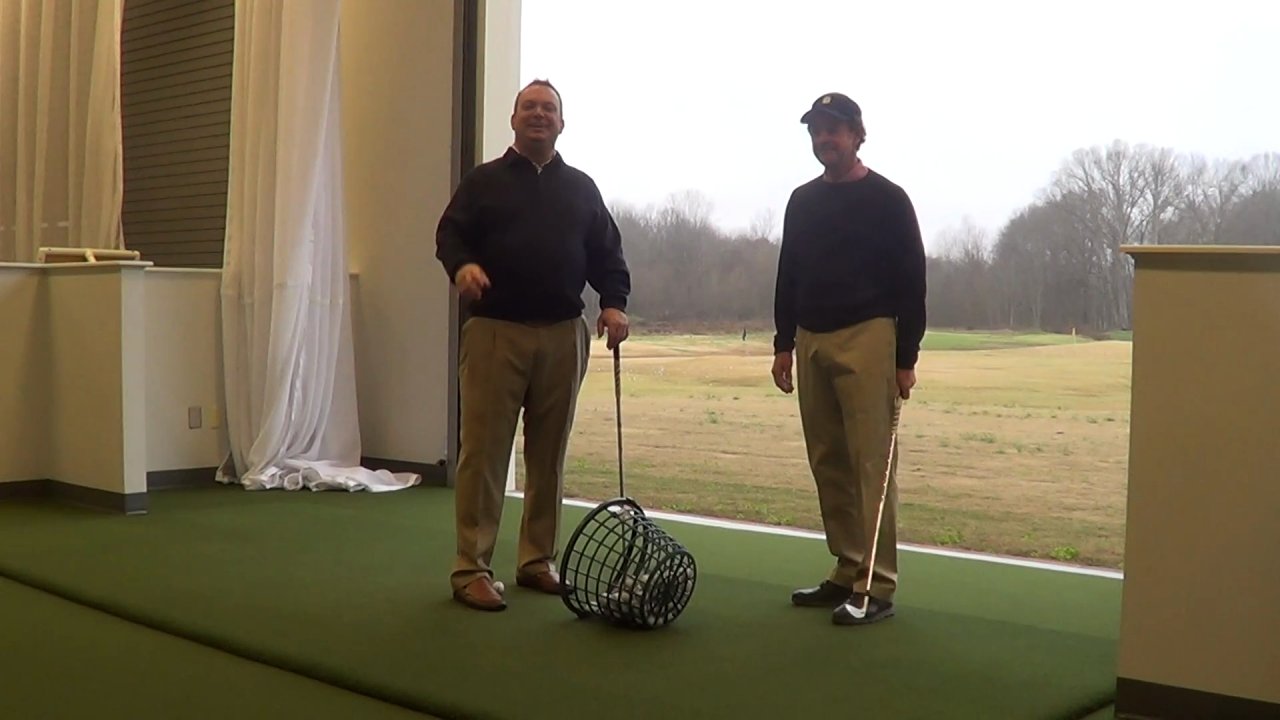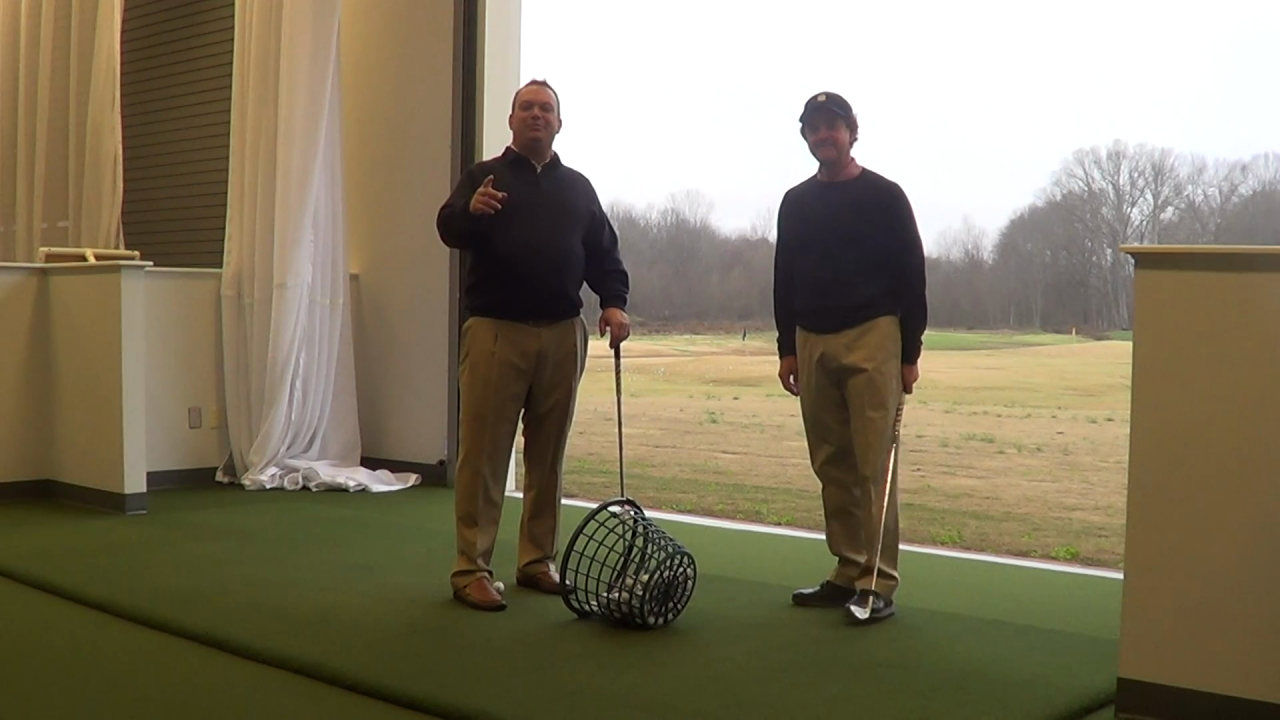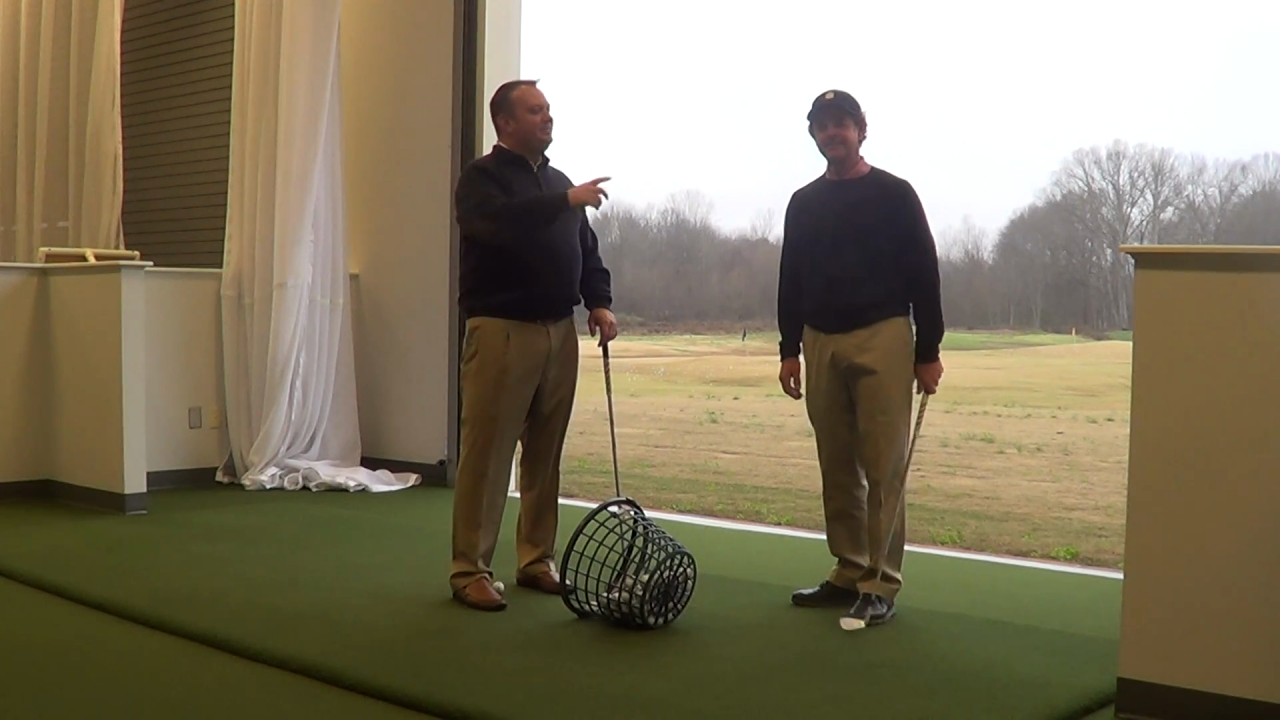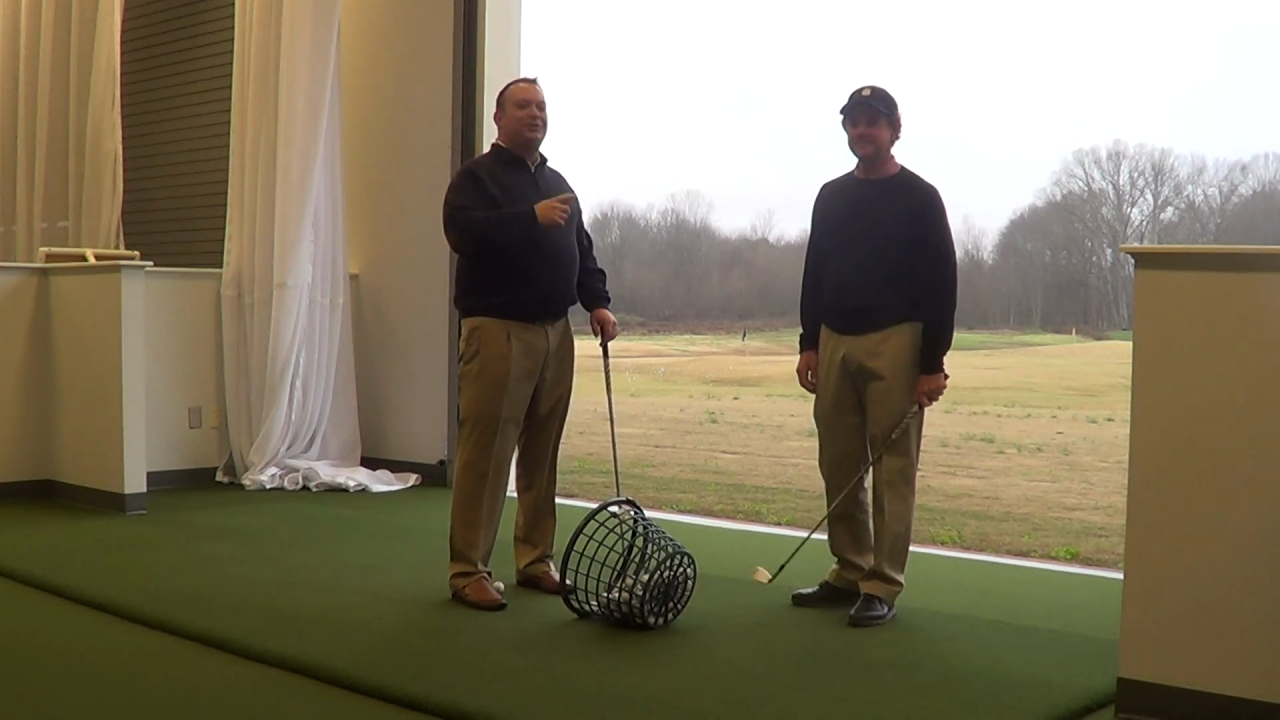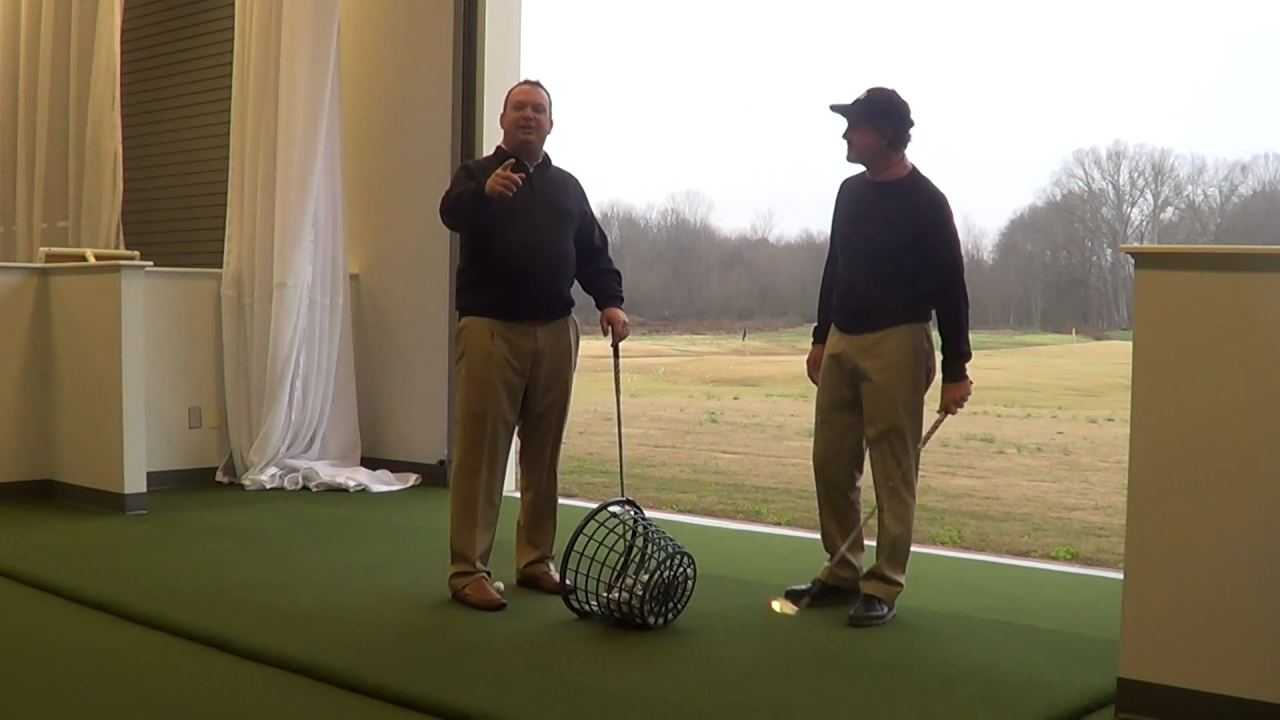
dt=0.5s
person 1, frame 1
left shoulder: (888, 199)
right shoulder: (802, 200)
left elbow: (911, 282)
right elbow: (788, 276)
left wrist: (907, 357)
right wrist: (784, 342)
left hip: (867, 338)
right hip: (813, 342)
left knee: (871, 463)
right knee: (829, 464)
left ankle: (876, 584)
right ankle: (847, 572)
person 1, frame 2
left shoulder: (884, 196)
right shoulder: (796, 202)
left elbow: (911, 276)
right elbow: (785, 279)
left wrist: (910, 352)
right wrist: (787, 347)
left hip: (871, 339)
right hip: (814, 343)
left knee: (874, 463)
right knee: (831, 464)
left ankle: (878, 582)
right ankle: (847, 571)
person 1, frame 3
left shoulder: (895, 194)
right shoulder: (804, 202)
left elbow: (923, 274)
right elbow: (791, 280)
left wrist: (928, 350)
right wrist: (790, 348)
left hip: (882, 339)
right hip: (822, 343)
left knee: (884, 465)
right knee: (836, 466)
left ankle: (881, 583)
right ankle: (847, 572)
person 1, frame 4
left shoulder: (919, 198)
right shoulder: (831, 196)
left elbow: (941, 285)
right elbow: (814, 274)
left wrist: (933, 362)
right wrist: (809, 343)
left hip: (895, 344)
right hip: (837, 344)
left knee: (893, 469)
right knee: (838, 467)
left ankle: (882, 584)
right ankle: (849, 572)
person 1, frame 5
left shoulder: (925, 202)
right shoulder: (850, 191)
left elbow: (950, 288)
left wrist: (955, 370)
right wrist: (821, 335)
left hip: (896, 344)
right hip: (842, 342)
left knee: (893, 469)
right knee: (831, 462)
left ankle: (883, 584)
right ankle: (843, 571)
person 2, frame 1
left shoulder: (581, 186)
right shoulder: (484, 180)
left elbow: (607, 250)
right elbow: (449, 234)
left wrist: (614, 302)
right wrist: (461, 264)
left hip: (563, 334)
right hip: (495, 333)
left knee: (548, 454)
right knee: (484, 452)
left ankle: (538, 560)
right ankle: (471, 569)
person 2, frame 2
left shoulder: (577, 186)
right shoulder: (483, 176)
left elbow: (604, 251)
right elbow: (449, 229)
left wrist: (614, 301)
right wrist: (471, 210)
left hip: (563, 334)
right hip: (495, 331)
left knee: (548, 454)
right knee: (483, 453)
left ankle: (538, 560)
right ankle: (471, 568)
person 2, frame 3
left shoulder: (557, 181)
right shoulder: (481, 176)
left elbow: (586, 248)
right elbow: (498, 225)
left wrist: (600, 301)
right wrist: (565, 201)
left hip: (560, 331)
right hip: (499, 330)
left knee: (545, 452)
right knee: (486, 451)
left ankle: (537, 559)
right ankle: (469, 570)
person 2, frame 4
left shoulder: (556, 181)
right shoulder: (476, 176)
left elbow: (581, 249)
right elbow: (464, 236)
left wrist: (597, 302)
right wrist: (531, 216)
left hip: (555, 331)
right hip: (496, 330)
left knee: (542, 452)
right knee: (485, 452)
left ankle: (535, 559)
right ankle: (468, 569)
person 2, frame 5
left shoulder: (567, 185)
right shoulder: (477, 174)
left elbow: (593, 251)
right elbow: (453, 214)
left wrist: (610, 301)
right wrist: (487, 191)
left hip: (555, 332)
right hip: (490, 329)
left knee: (544, 452)
right knee: (480, 451)
left ankle: (536, 559)
right ankle: (468, 570)
